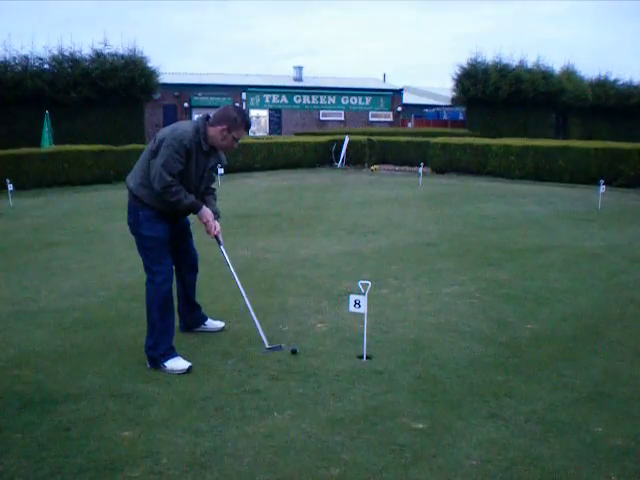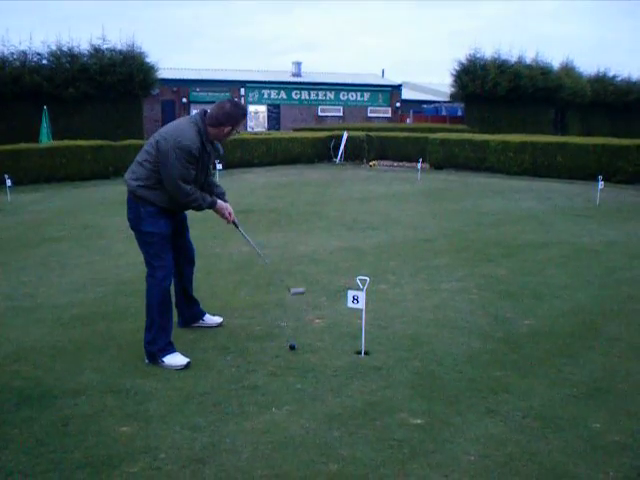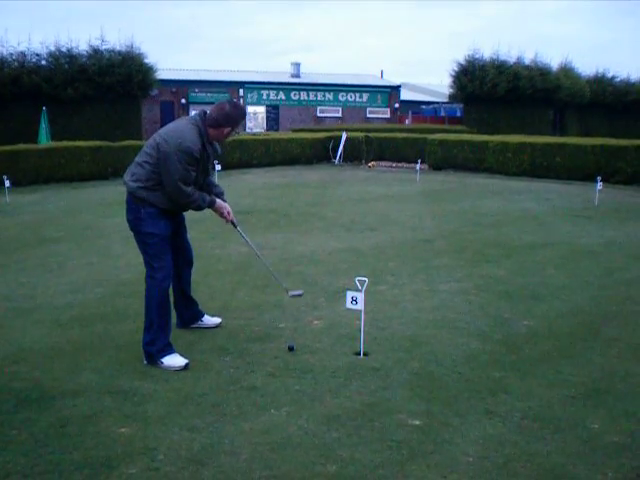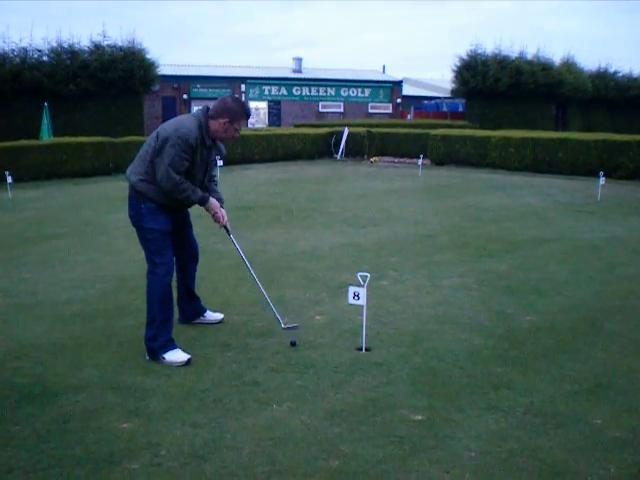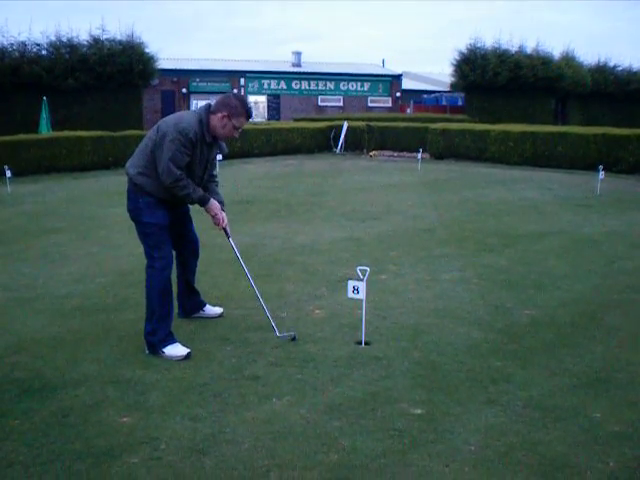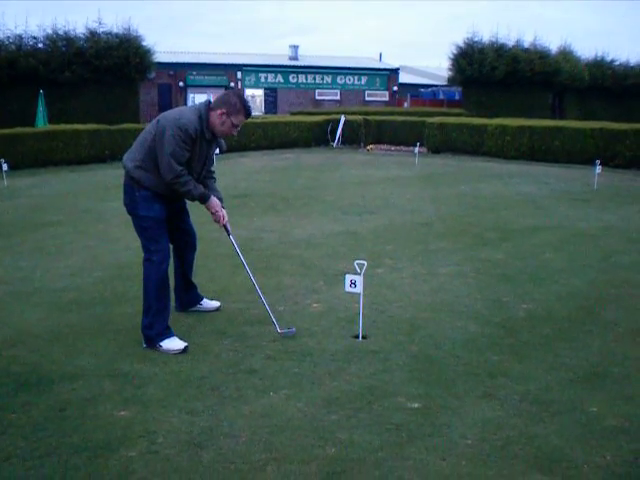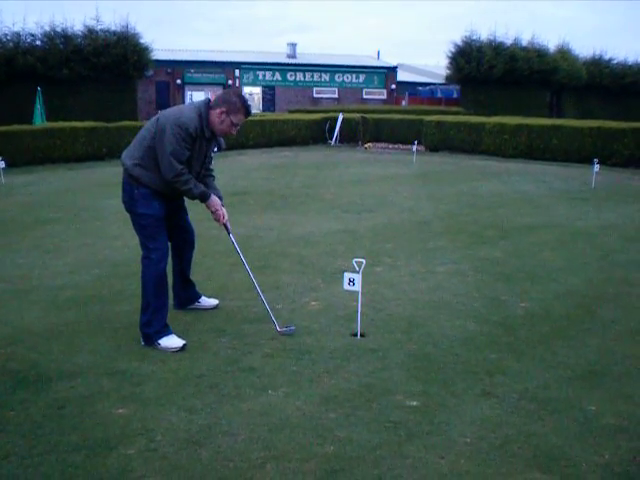
dt=0.3s
person 1, frame 1
left shoulder: (212, 149)
right shoulder: (179, 137)
left elbow: (207, 188)
right elbow: (163, 183)
left wrist: (212, 216)
right wrist: (198, 209)
left hip: (174, 211)
right hip: (148, 211)
left knee: (188, 264)
right knee: (161, 276)
left ankle: (192, 319)
right ankle: (159, 353)
person 1, frame 2
left shoulder: (204, 136)
right shoulder: (182, 140)
left elbow: (205, 176)
right elbow: (181, 189)
left wrist: (222, 200)
right wrist: (213, 204)
left hip: (170, 204)
right hip: (148, 206)
left knee: (185, 259)
right knee: (161, 272)
left ankle: (190, 314)
right ankle: (158, 349)
person 1, frame 3
left shoulder: (202, 135)
right shoulder: (184, 142)
left elbow: (204, 176)
right elbow: (181, 191)
left wrist: (220, 199)
right wrist: (212, 203)
left hip: (167, 205)
right hip: (147, 207)
left knee: (183, 259)
right knee: (161, 272)
left ankle: (189, 315)
right ankle: (156, 350)
person 1, frame 4
left shoulder: (208, 136)
right shoulder: (183, 133)
left elbow: (207, 177)
right elbow: (170, 180)
left wrist: (218, 205)
right wrist: (205, 201)
left hip: (172, 202)
right hip: (149, 203)
left knee: (188, 255)
right knee: (162, 268)
left ankle: (191, 311)
right ankle: (158, 346)
person 1, frame 5
left shoulder: (212, 136)
right shoulder: (182, 128)
left elbow: (208, 177)
right elbow: (171, 176)
left wrist: (218, 207)
right wrist: (205, 201)
left hip: (173, 198)
right hip: (147, 198)
left knee: (189, 249)
right knee: (161, 262)
left ankle: (191, 305)
right ankle: (158, 339)
person 1, frame 6
left shoulder: (210, 132)
right shoulder: (182, 123)
left elbow: (205, 173)
right elbow: (173, 173)
left wrist: (217, 203)
right wrist: (205, 198)
left hip: (169, 191)
right hip: (144, 191)
left knee: (186, 242)
right knee: (158, 256)
left ankle: (187, 298)
right ankle: (155, 333)
person 1, frame 7
left shoulder: (209, 129)
right shoulder: (182, 122)
left elbow: (204, 171)
right elbow: (174, 171)
left wrist: (217, 200)
right wrist: (206, 197)
left hip: (167, 189)
right hip: (142, 188)
left knee: (184, 239)
right knee: (156, 254)
left ankle: (186, 296)
right ankle: (154, 331)
